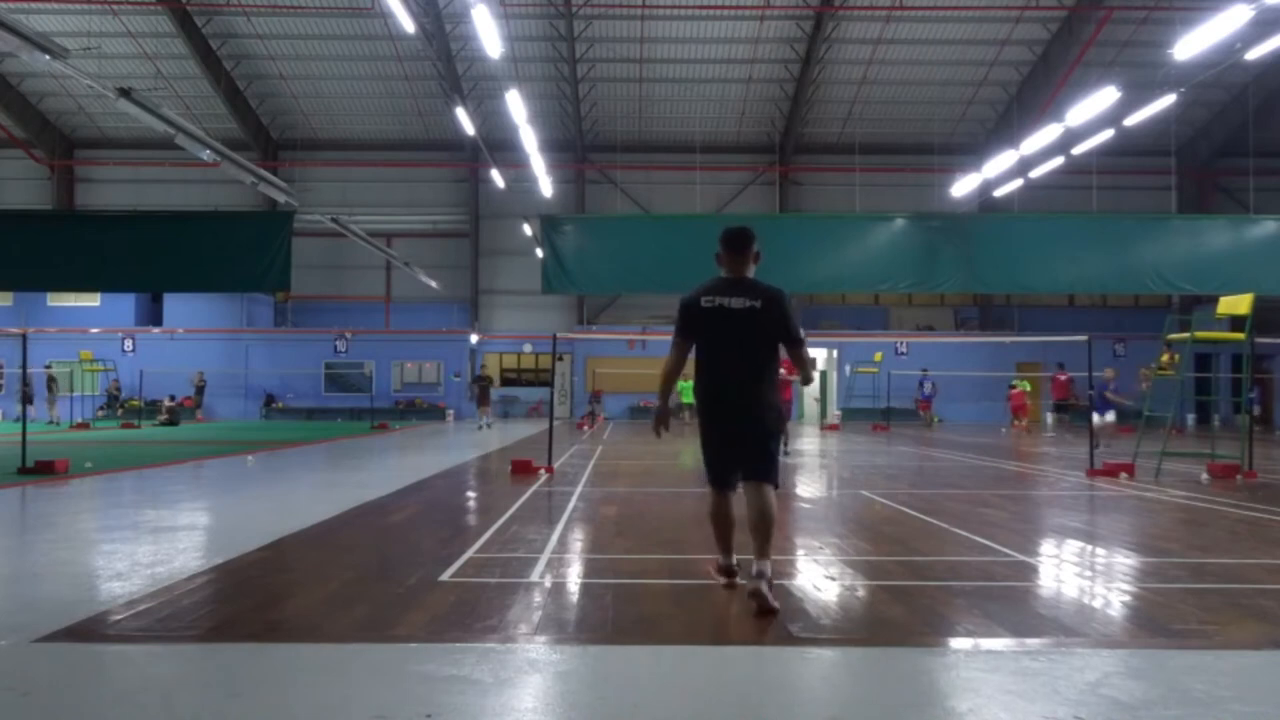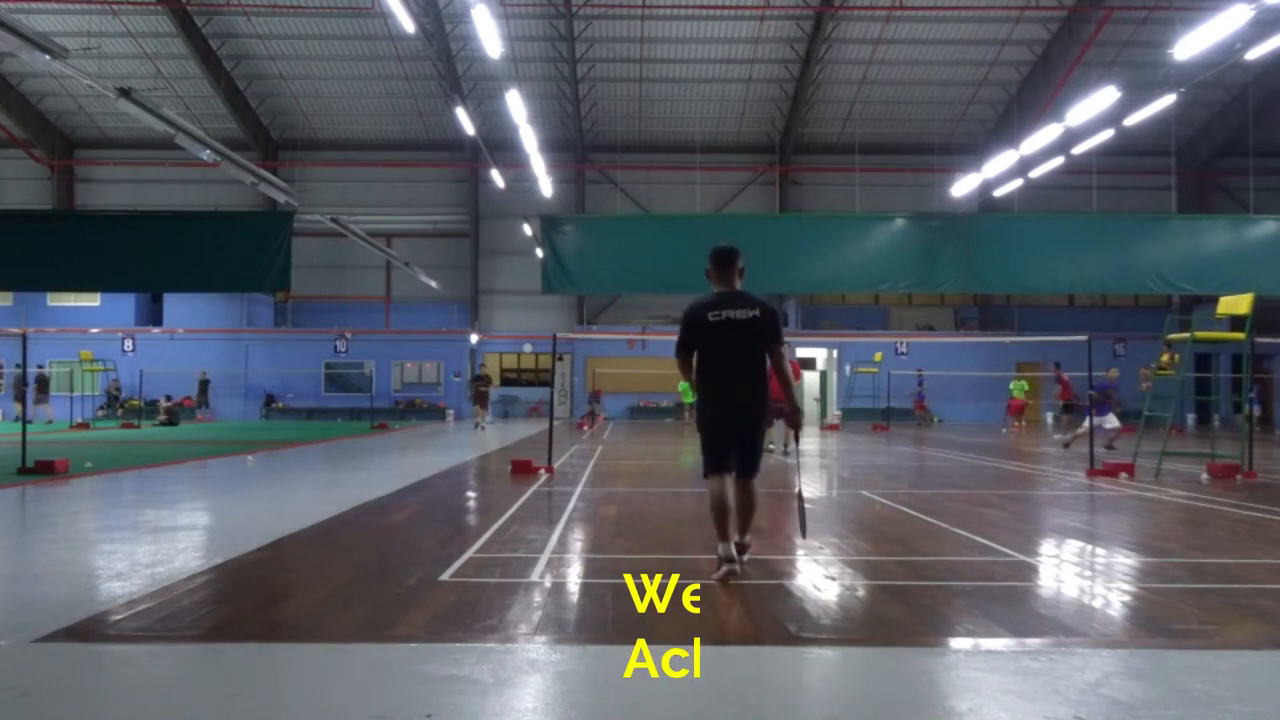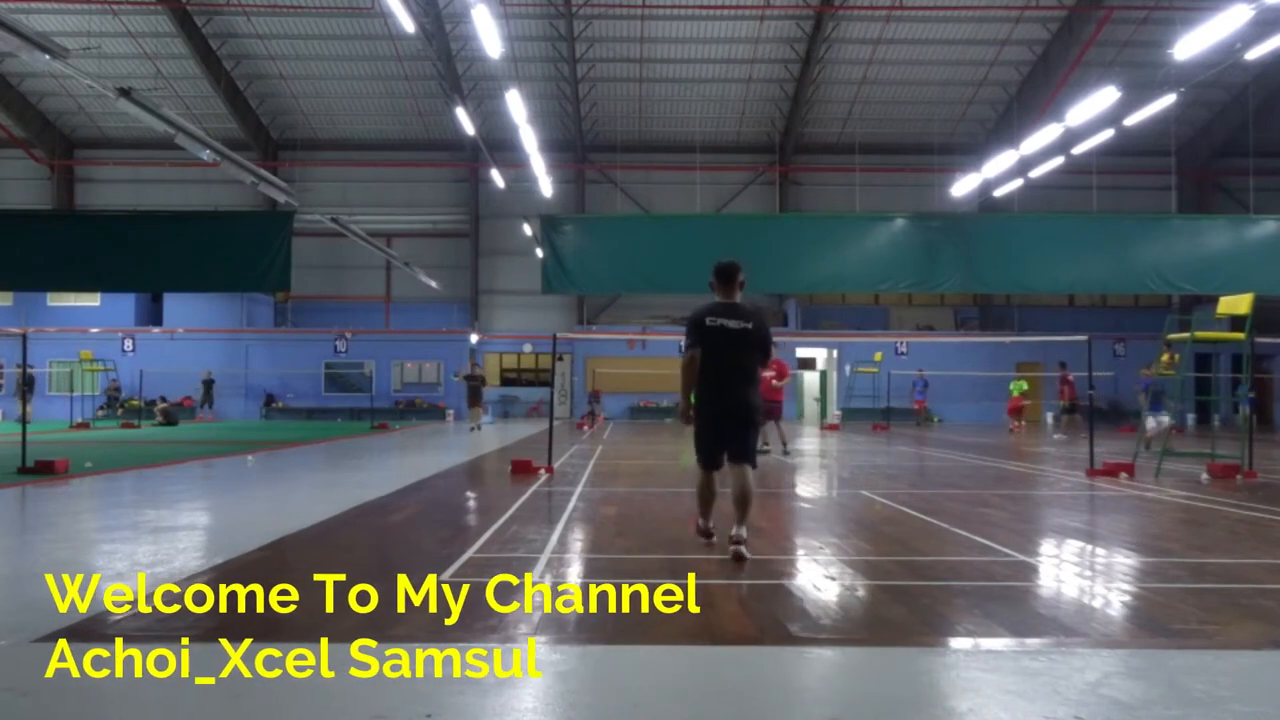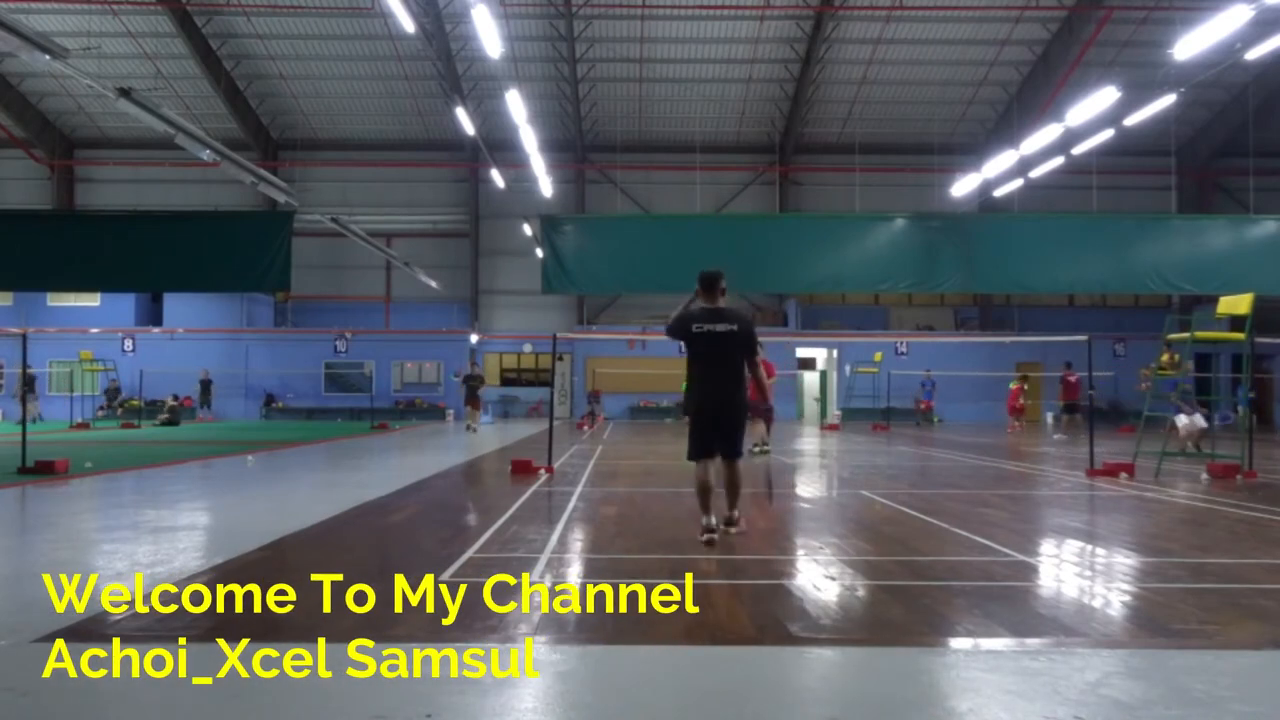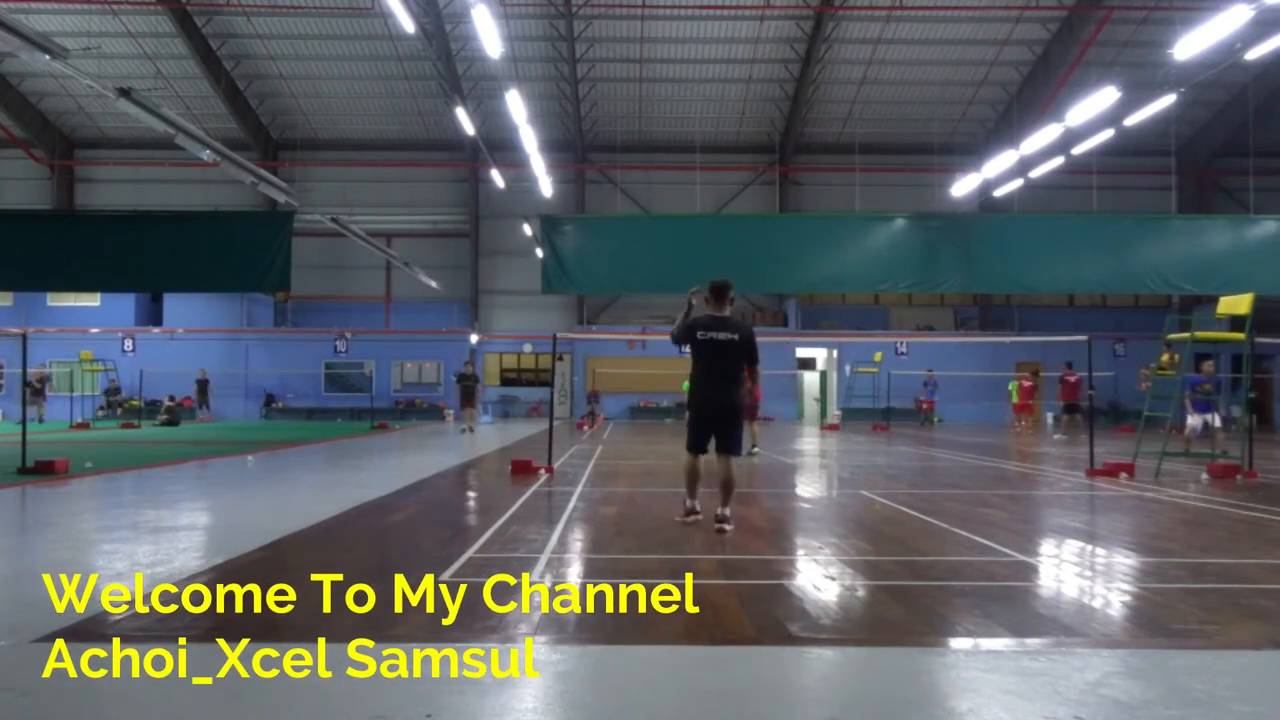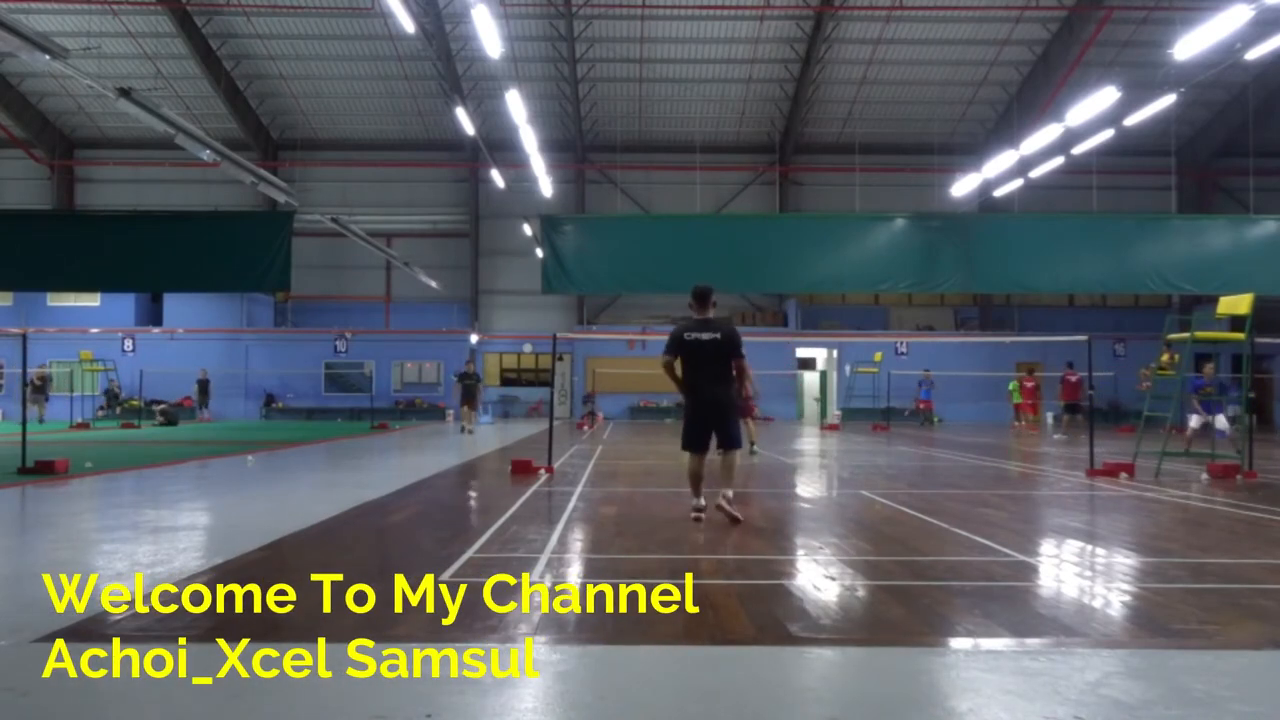
dt=0.5s
person 1, frame 1
left shoulder: (696, 300)
right shoulder: (772, 299)
left elbow: (678, 353)
right elbow: (797, 353)
left wrist: (662, 401)
right wrist: (807, 375)
left hip: (714, 410)
right hip: (760, 410)
left knee: (720, 489)
right knee: (761, 488)
left ankle: (727, 564)
right ankle: (761, 573)
person 1, frame 2
left shoulder: (696, 312)
right shoulder: (763, 310)
left elbow: (683, 364)
right elbow: (778, 360)
left wrist: (695, 379)
right wrist: (792, 404)
left hip: (714, 410)
right hip: (753, 409)
left knee: (717, 477)
right knee: (745, 478)
left ankle: (726, 552)
right ankle: (741, 543)
person 1, frame 3
left shoulder: (699, 317)
right shoulder: (757, 321)
left elbow: (690, 359)
right elbow: (764, 363)
left wrist: (685, 399)
left hip: (709, 406)
right hip: (745, 405)
left knee: (707, 468)
right knee: (741, 468)
left ankle: (706, 525)
right ankle: (739, 535)
person 1, frame 4
left shoulder: (689, 320)
right shoulder: (742, 322)
left elbow: (670, 329)
right elbow: (754, 366)
left wrist: (689, 302)
right wrist: (766, 398)
left hip: (701, 403)
right hip: (734, 403)
left knee: (703, 462)
right knee: (732, 460)
left ankle: (709, 524)
right ankle: (732, 516)
person 1, frame 5
left shoulder: (695, 326)
right shoulder: (744, 331)
left elbow: (675, 336)
right elbow: (753, 370)
left wrist: (688, 307)
right wrist: (753, 389)
left hip: (701, 402)
right hip: (732, 404)
left knee: (694, 453)
right knee: (726, 458)
left ankle: (692, 505)
right ankle: (723, 514)
person 1, frame 6
left shoulder: (680, 331)
right shoulder: (727, 330)
left elbow: (666, 362)
right elbow: (741, 366)
left wrist: (680, 384)
right wrist: (742, 389)
left hip: (695, 401)
right hip: (724, 400)
left knee: (696, 454)
right knee: (730, 449)
left ankle: (698, 504)
right ankle: (726, 495)
